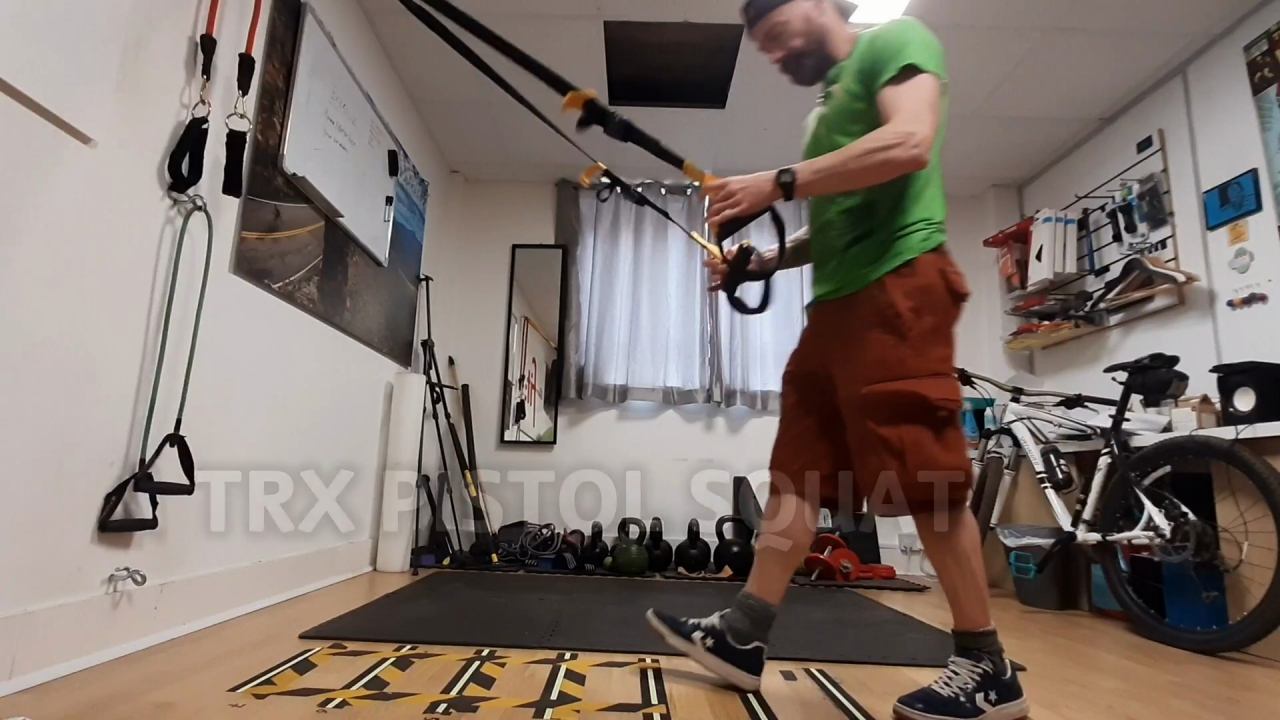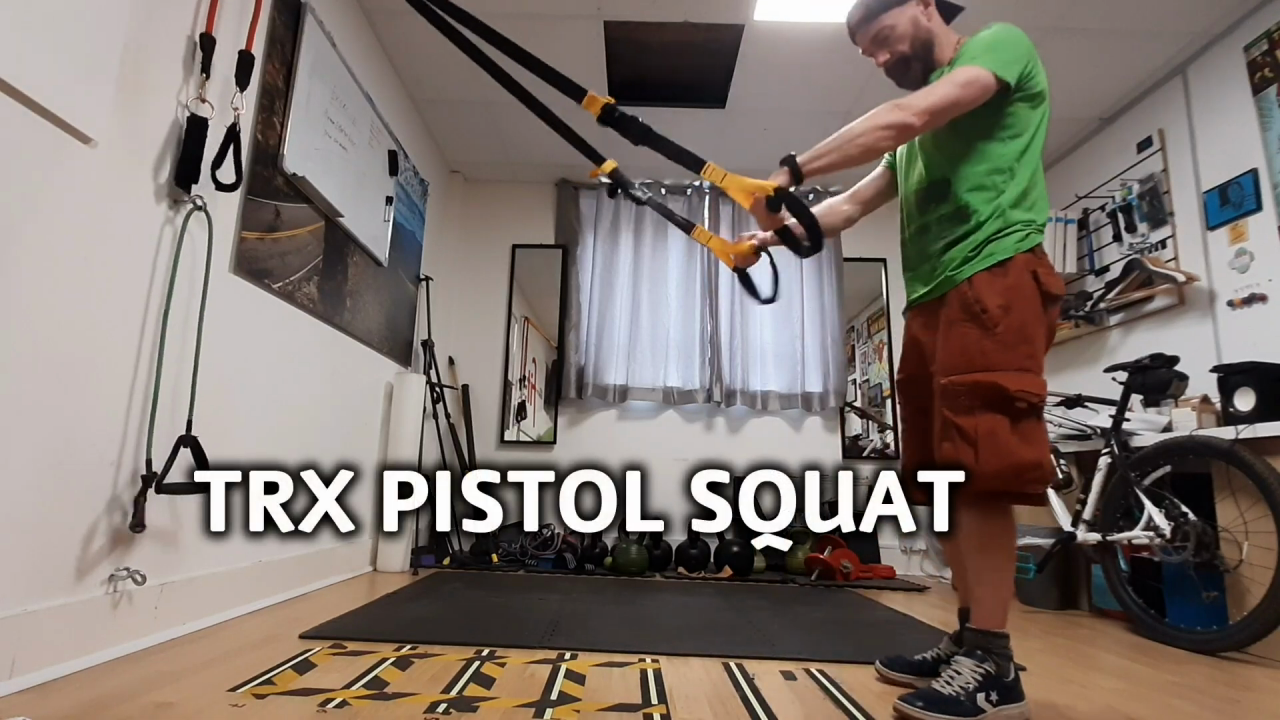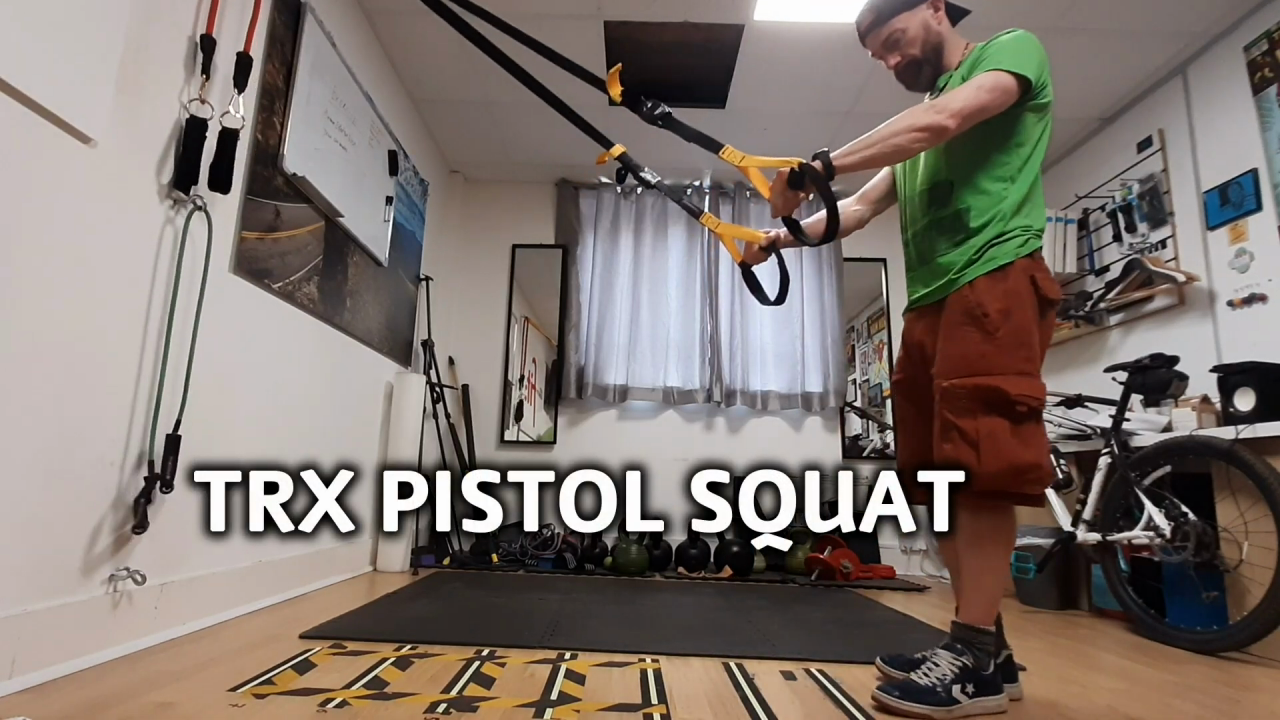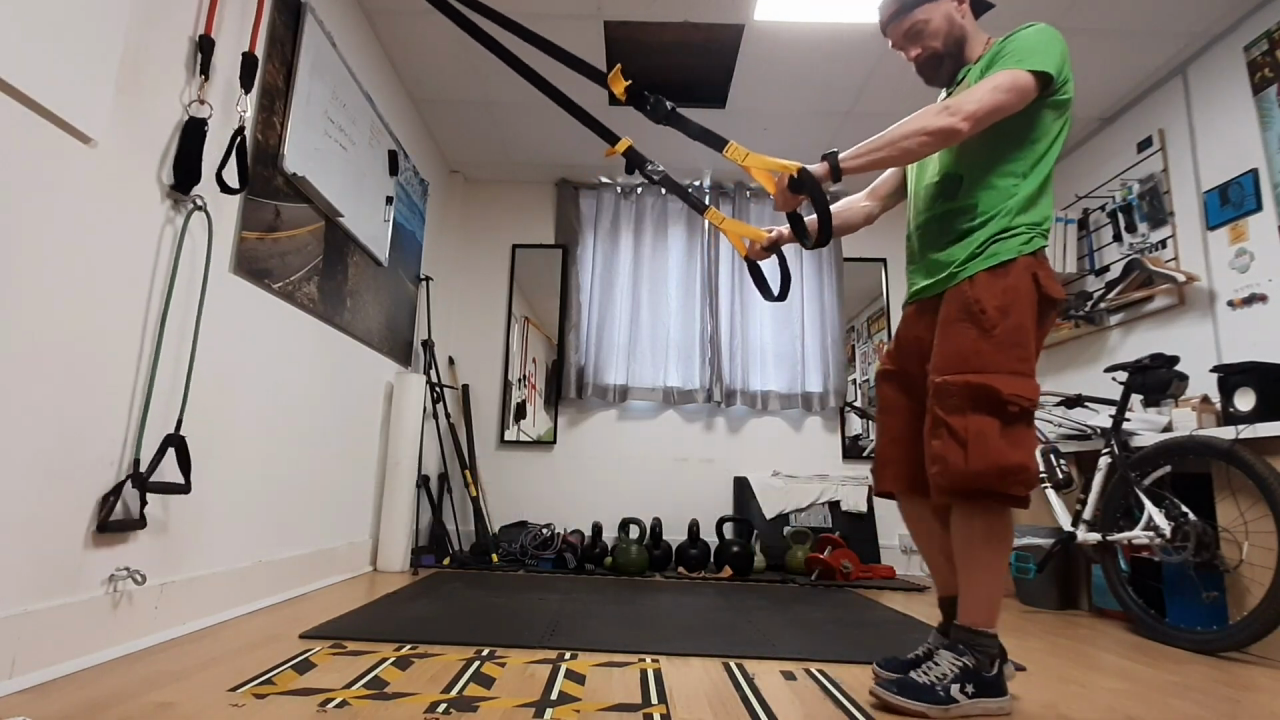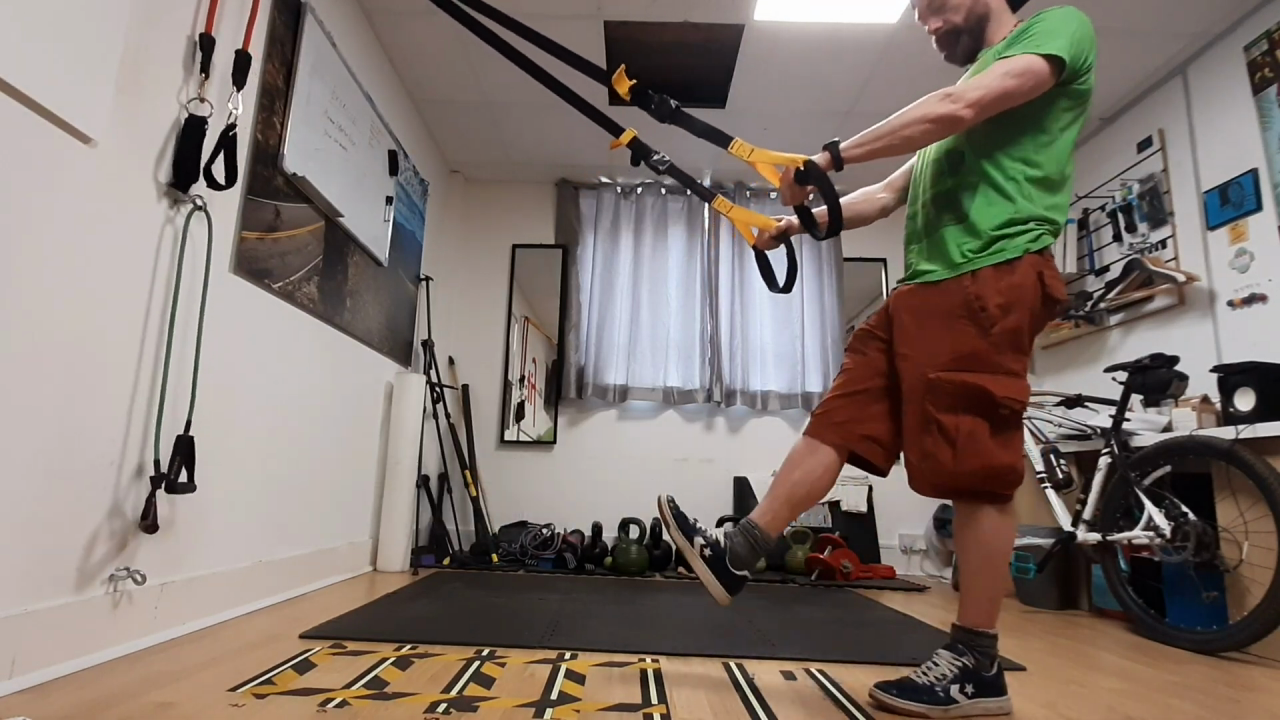
dt=1s
person 1, frame 1
right shoulder: (832, 99)
left elbow: (910, 144)
left wrist: (779, 183)
right wrist: (756, 260)
left hip: (897, 286)
right hip: (837, 302)
left knee: (924, 471)
right knee: (799, 472)
right ankle: (742, 634)
person 1, frame 2
right shoulder: (914, 140)
left elbow: (905, 118)
right elbow: (849, 206)
left wrist: (792, 170)
right wrist: (773, 236)
left hip: (993, 281)
right hip: (931, 302)
left knee: (982, 467)
right knee: (942, 476)
right ankle: (972, 641)
person 1, frame 3
right shoulder: (918, 126)
left elbow: (940, 120)
right elbow: (859, 209)
left wrist: (819, 165)
right wrist: (783, 237)
left hip: (993, 283)
right hip: (929, 302)
left knee: (981, 466)
right knee: (940, 474)
left ankle: (975, 657)
right ankle: (983, 645)
person 1, frame 4
right shoulder: (936, 115)
left elbow: (954, 123)
right elbow: (871, 204)
left wrist: (829, 166)
right wrist: (791, 233)
left hip: (996, 282)
right hip: (929, 299)
left knee: (973, 470)
right knee: (914, 474)
right ankle: (961, 633)
person 1, frame 5
right shoulder: (967, 88)
left elbow: (956, 109)
right elbow: (891, 193)
left wrist: (829, 156)
right wrist: (800, 222)
left hip: (990, 283)
right hip: (922, 289)
left knee: (976, 470)
right knee: (835, 423)
right ankle: (734, 554)
